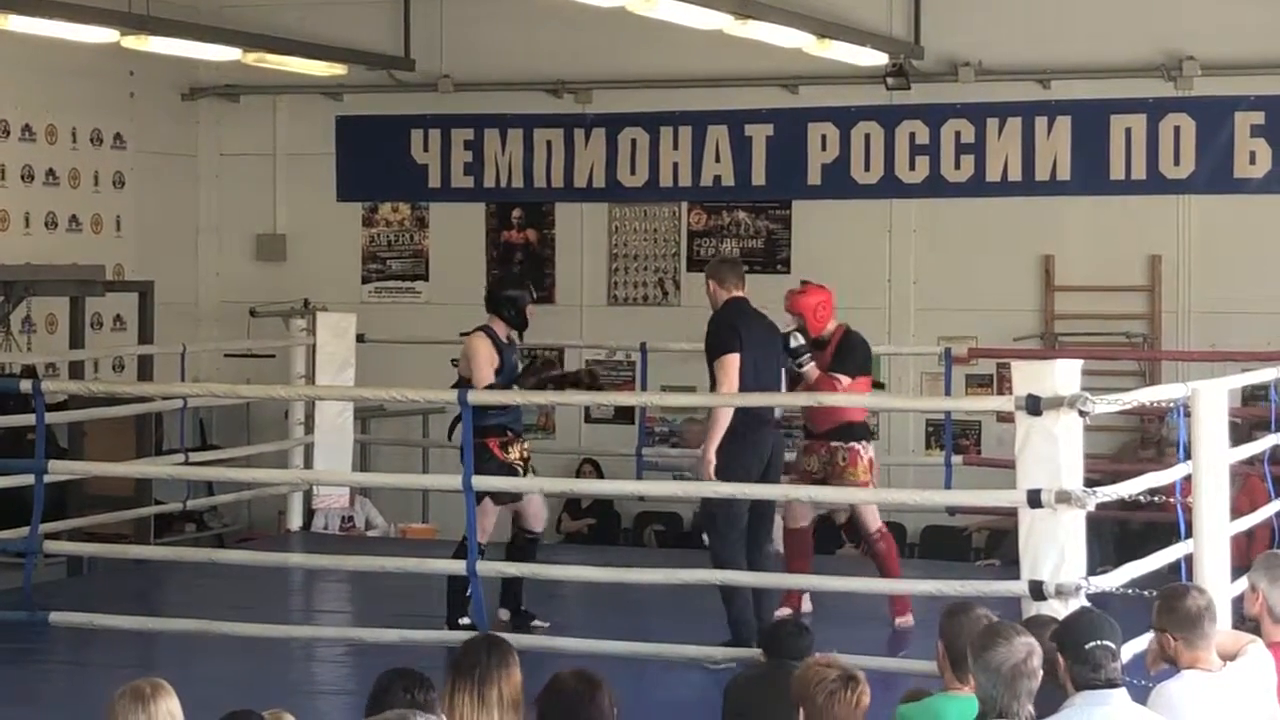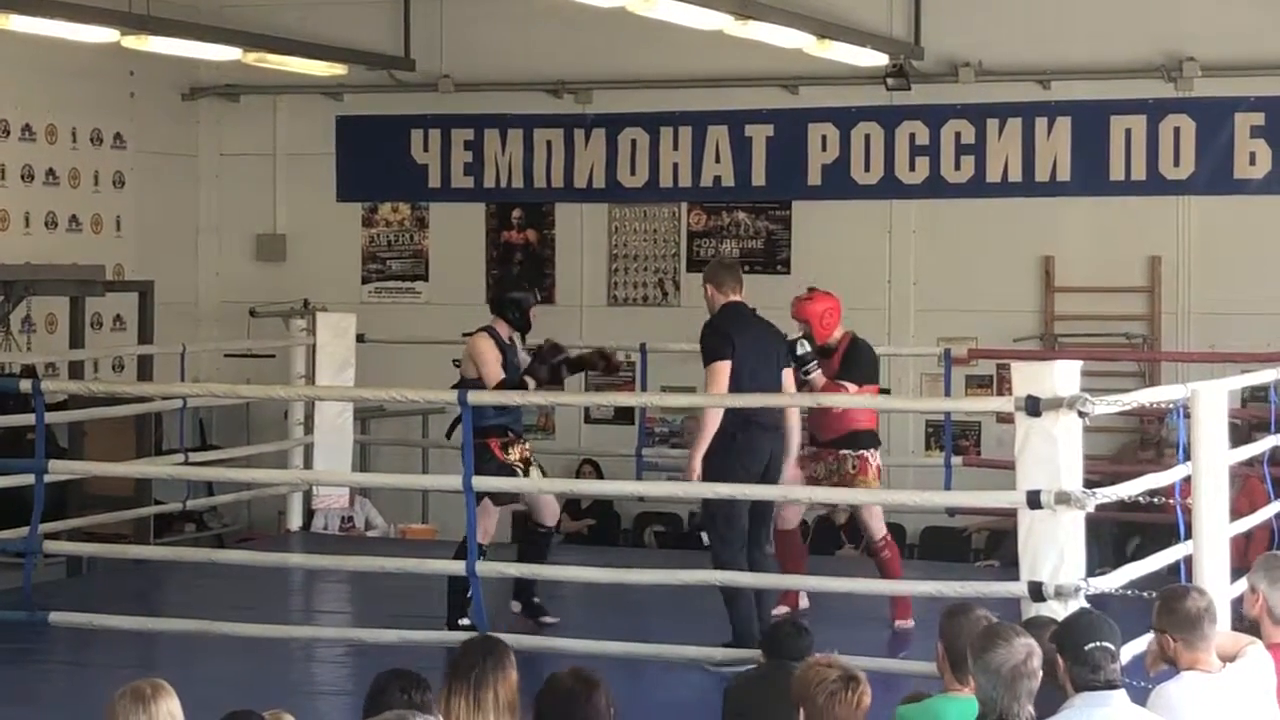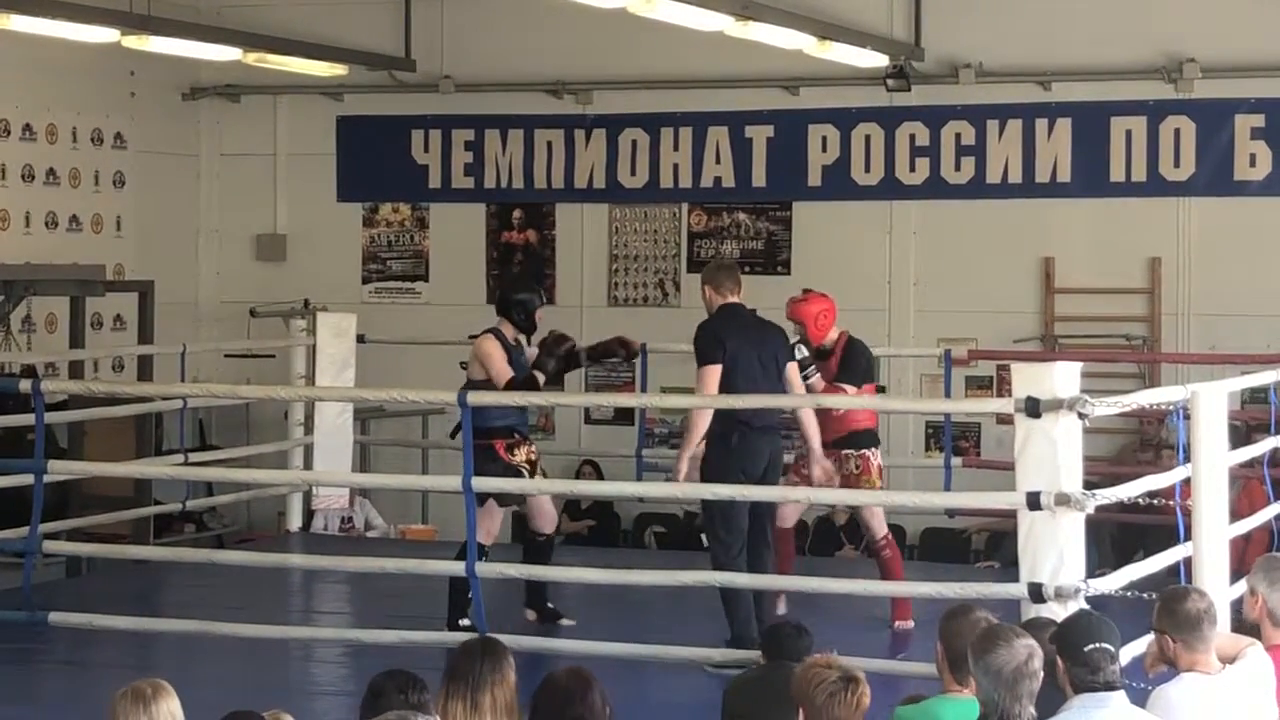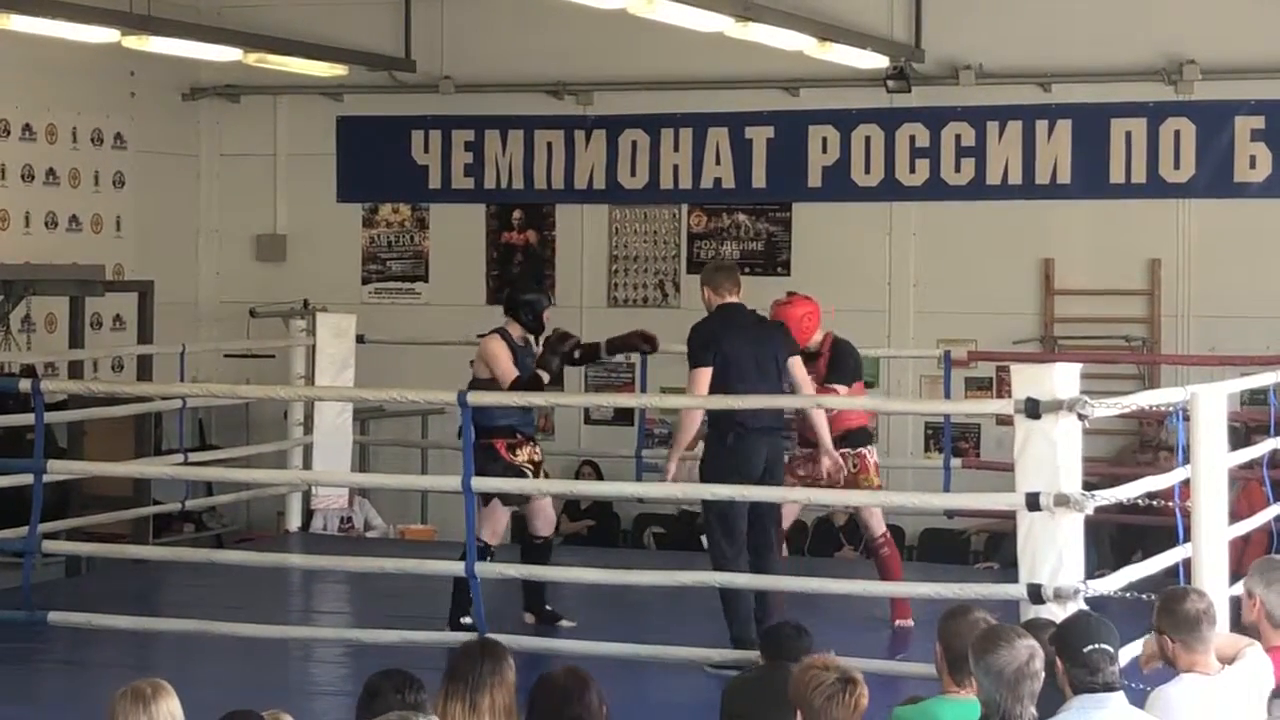
dt=0.1s
person 1, frame 1
left shoulder: (723, 320)
right shoulder: (767, 325)
left elbow: (728, 387)
left wrist: (710, 446)
left hip: (740, 439)
right hip: (770, 438)
left knee: (726, 540)
right knee: (757, 540)
left ankle: (744, 637)
right ankle: (763, 632)
person 1, frame 2
left shoulder: (718, 327)
right shoulder: (771, 331)
left elbow: (717, 394)
right elbow: (789, 399)
left wrist: (697, 453)
right wrist: (790, 456)
left hip: (734, 444)
right hip: (769, 443)
left knee: (728, 545)
right knee: (755, 543)
left ankle: (746, 642)
right ankle: (762, 635)
person 1, frame 3
left shoulder: (712, 329)
right shoulder: (772, 331)
left elbow: (707, 398)
right elbow: (799, 396)
left wrist: (685, 456)
right wrist: (816, 454)
left hip: (731, 445)
right hip: (769, 444)
left knee: (727, 547)
right knee: (758, 543)
left ankle: (745, 644)
right ankle: (764, 636)
person 1, frame 4
left shoulder: (706, 331)
right shoulder: (773, 329)
left elbow: (698, 400)
right elbow: (805, 388)
left wrist: (674, 456)
right wrist: (826, 447)
left hip: (731, 446)
right hip: (772, 444)
left knee: (729, 549)
right knee: (764, 544)
left ankle: (745, 647)
person 2, frame 1
left shoulder: (509, 340)
right shoulder: (479, 342)
left wrist: (564, 379)
right wrist: (533, 377)
left hip: (510, 446)
right hip: (488, 447)
left knee: (534, 520)
right knee: (481, 535)
left ankle: (511, 606)
right ankle: (457, 617)
person 2, frame 2
left shoulder: (510, 341)
right shoulder: (481, 343)
left elbow: (543, 374)
right elbow: (504, 392)
left wrist: (582, 362)
right wrist: (537, 367)
left hip: (513, 445)
right hip: (488, 448)
left knee: (548, 512)
right knee: (482, 535)
left ankle: (524, 596)
right ankle: (457, 617)
person 2, frame 3
left shoulder: (517, 343)
right shoulder: (488, 345)
left elbow: (556, 365)
right elbow: (515, 391)
left wrist: (602, 351)
right wrist: (547, 359)
left hip: (519, 447)
right hip: (493, 450)
left knee: (545, 522)
right knee: (484, 536)
left ankle: (538, 603)
right ankle: (457, 618)
person 2, frame 4
left shoulder: (527, 343)
right shoulder: (494, 345)
left elbow: (574, 355)
right elbow: (520, 391)
left wrist: (622, 344)
right wrist: (548, 360)
left hip: (525, 445)
right hip: (498, 448)
left knee: (543, 525)
right knee: (490, 536)
left ankle: (536, 606)
right ankle: (460, 616)
person 3, frame 1
left shoulder: (852, 344)
right shoulder: (810, 344)
left elbow: (831, 391)
right elbow: (796, 391)
left wrist: (802, 359)
right wrist: (785, 366)
left hip: (849, 442)
right hip: (815, 441)
left knee: (869, 523)
right knee: (794, 519)
left ankle: (901, 603)
right ankle: (795, 597)
person 3, frame 2
left shoulder: (859, 352)
right shoulder: (814, 351)
left wrist: (808, 367)
left hip: (856, 450)
right hip: (820, 450)
left knee: (875, 531)
right knee: (783, 519)
left ankle: (901, 608)
right ankle: (793, 594)
person 3, frame 3
left shoulder: (855, 352)
right shoulder: (812, 353)
left elbow: (837, 403)
left wrist: (807, 371)
left hip: (856, 450)
right hip: (818, 449)
left knee: (876, 530)
right knee: (780, 517)
left ankle: (901, 609)
right ankle: (777, 594)
person 3, frame 4
left shoulder: (842, 353)
right shoulder: (794, 356)
left elbow: (831, 405)
left hip: (852, 448)
right hip: (811, 449)
left knee: (875, 528)
right knee: (776, 520)
left ankle: (900, 609)
